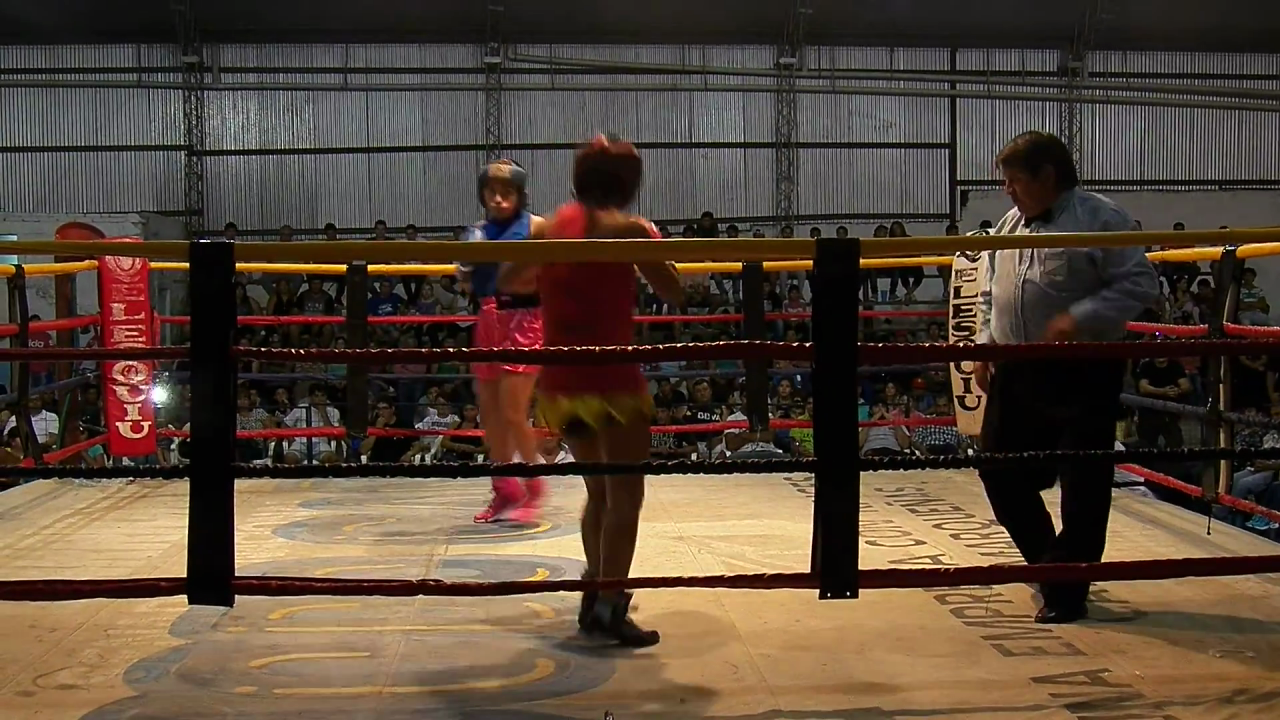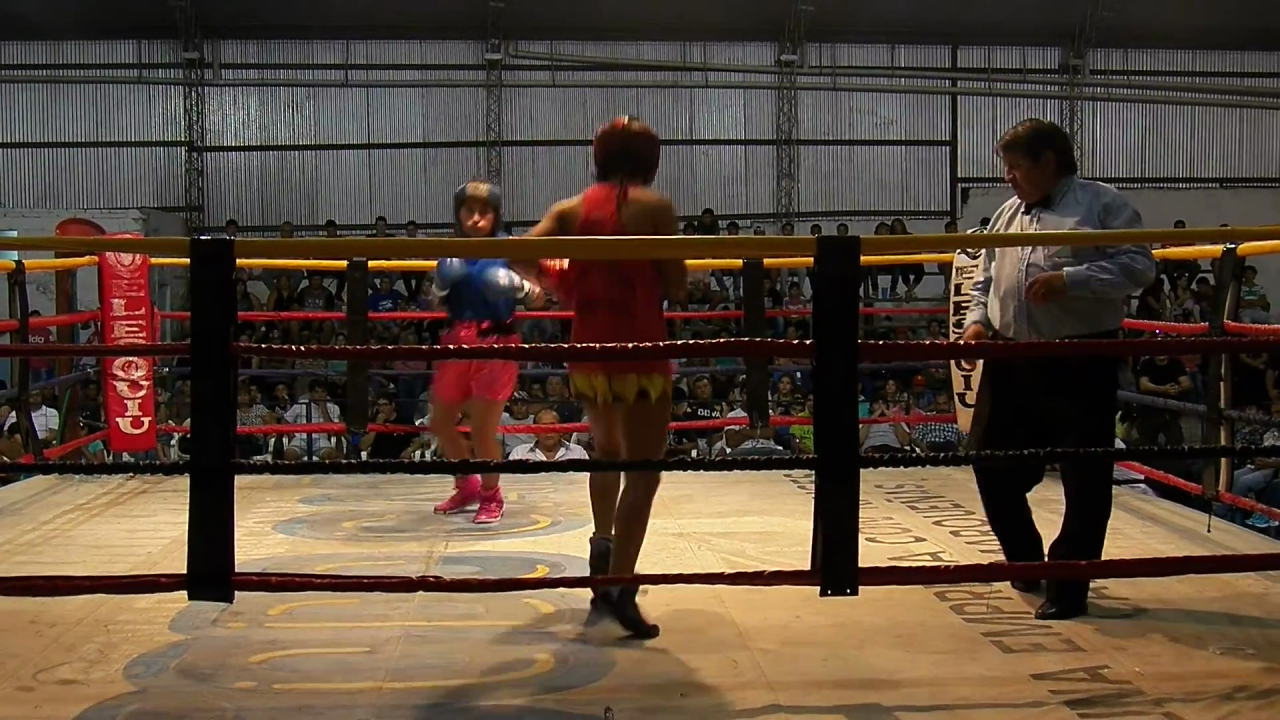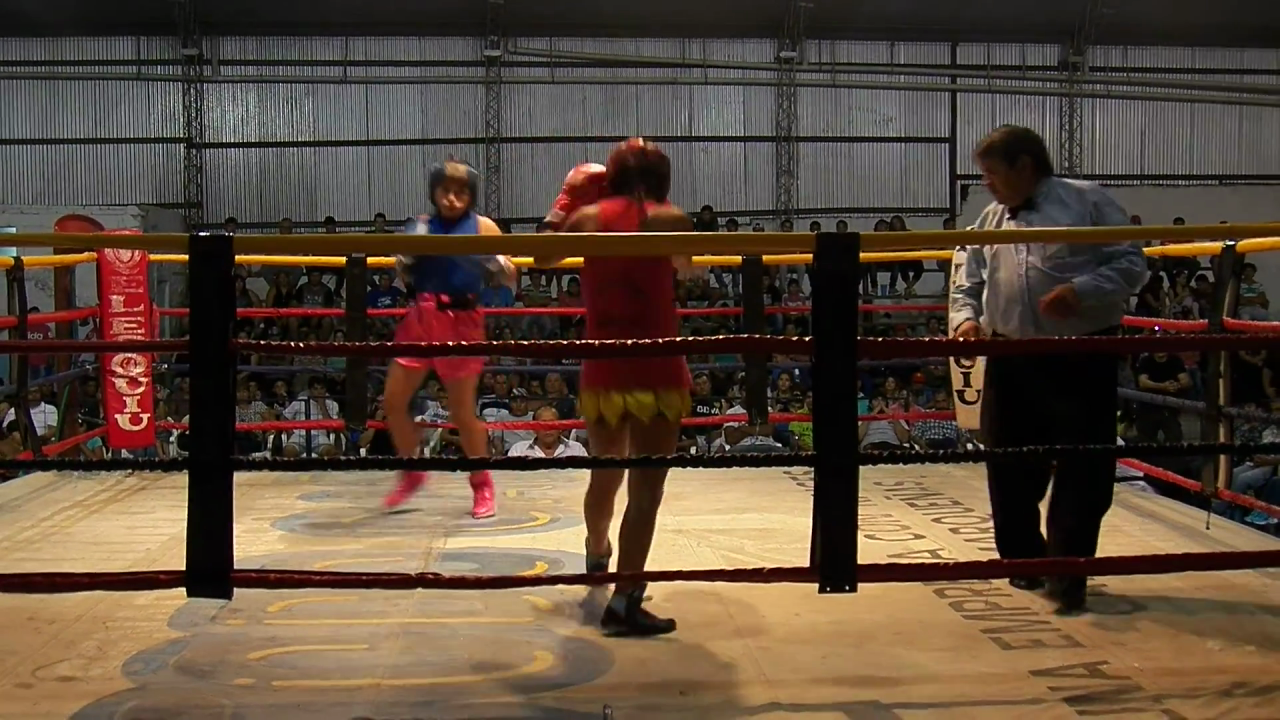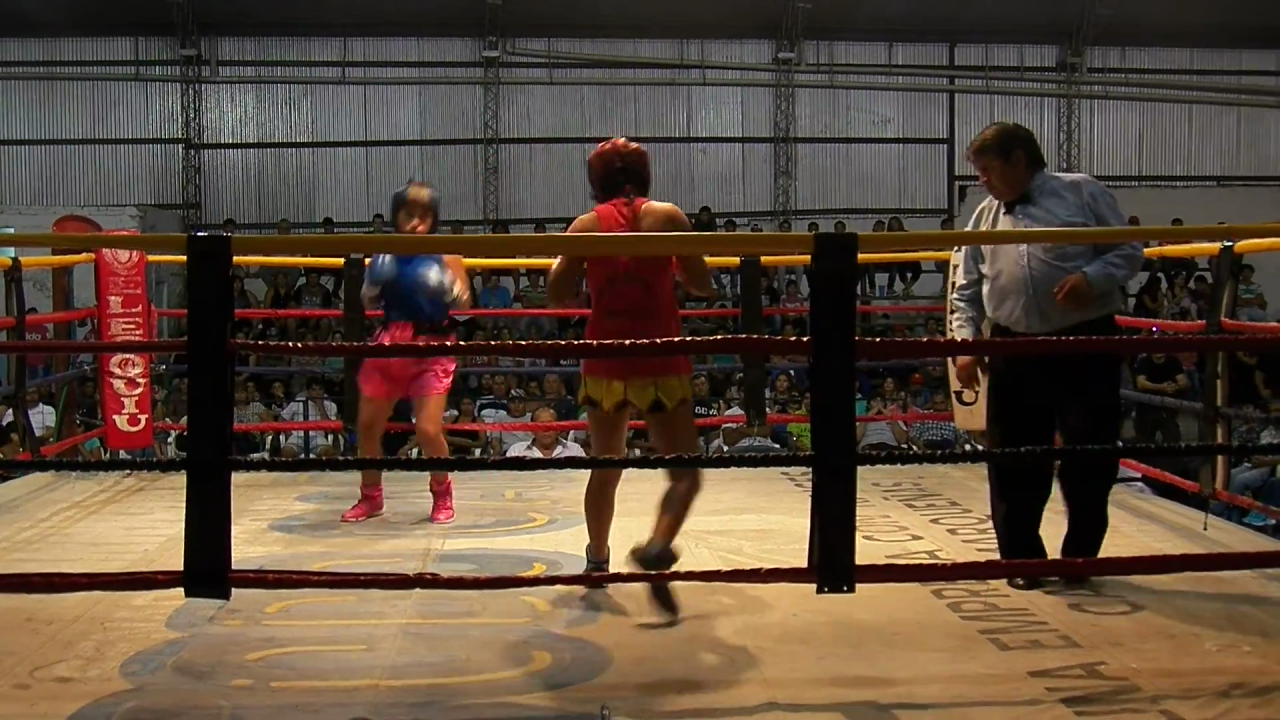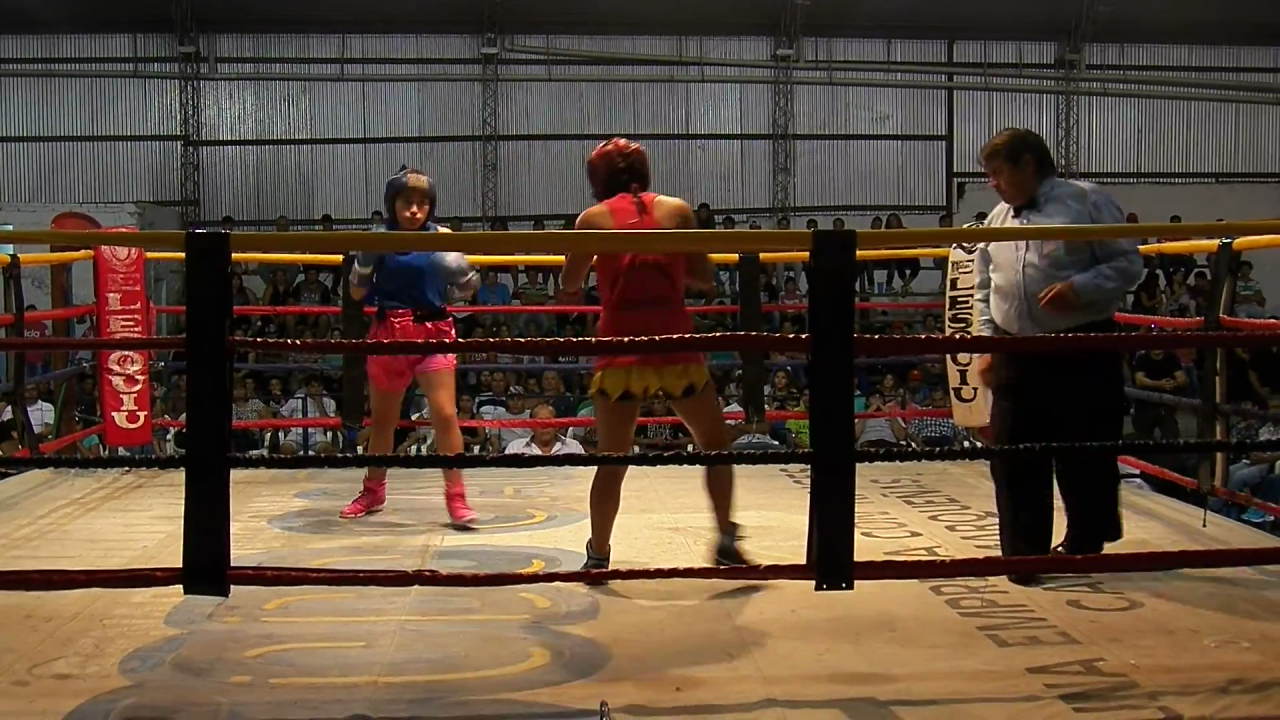
dt=0.2s
person 1, frame 1
left shoulder: (553, 227)
right shoulder: (624, 228)
left elbow: (509, 279)
right elbow: (673, 291)
right wrist: (656, 245)
left hip: (561, 379)
right hip: (611, 375)
left knee: (600, 487)
right knee: (626, 493)
left ankle: (598, 588)
right ankle: (607, 605)
person 1, frame 2
left shoulder: (572, 208)
right shoulder: (655, 207)
right elbow: (674, 286)
left wrist: (556, 273)
left hip: (590, 351)
right hip: (640, 353)
left knee: (608, 452)
right knee: (642, 473)
left ankle: (601, 549)
right ankle: (617, 589)
person 1, frame 3
left shoulder: (587, 216)
right shoulder: (670, 218)
left elbow: (544, 260)
right elbow: (687, 265)
left wrist: (565, 203)
left hip: (602, 370)
right hip: (655, 371)
left knee: (606, 473)
right knee: (646, 487)
left ankle: (597, 558)
right ankle: (624, 599)
person 1, frame 4
left shoulder: (585, 225)
right shoulder: (667, 216)
left elbow: (557, 291)
right elbow: (701, 283)
left wrist: (564, 261)
left hip: (604, 363)
right hip: (659, 362)
left knee: (606, 464)
right knee: (685, 468)
left ankle: (596, 559)
right ankle: (656, 548)
person 1, frame 5
left shoulder: (593, 218)
right shoulder: (676, 210)
left elbow: (568, 288)
right elbow: (704, 278)
left wrist: (579, 256)
left hip: (619, 354)
right hip: (674, 352)
left knee: (613, 460)
right knee: (717, 446)
left ankle: (597, 555)
right ankle: (727, 537)
person 2, frame 1
left shoulder: (1102, 218)
right shoulder: (1011, 223)
left elbow: (1141, 285)
right elbow: (992, 294)
left wrist: (1081, 319)
right wrist: (986, 344)
left hip: (1083, 371)
right hip: (1015, 368)
left knee: (1083, 481)
right knee: (998, 465)
left ankle: (1066, 588)
right ankle: (1046, 557)
person 2, frame 2
left shoulder: (1103, 204)
right shoulder: (1008, 214)
left elbow: (1137, 264)
right elbow: (985, 281)
left wrist: (1070, 280)
right wrist: (977, 318)
left hip: (1081, 361)
right hip: (1010, 360)
left knee: (1084, 477)
right knee: (994, 464)
left ankle: (1067, 585)
right ankle: (1026, 561)
person 2, frame 3
left shoulder: (1088, 202)
right shoulder: (989, 222)
left elbow: (1132, 263)
right elbow: (966, 288)
left wrist: (1080, 290)
right wrist: (966, 322)
left hip: (1082, 357)
right hip: (1012, 359)
left knee: (1083, 468)
right knee: (1012, 464)
left ankle: (1069, 574)
right ankle: (1024, 560)
person 2, frame 4
left shoulder: (1082, 194)
right shoulder: (984, 218)
left elbow: (1129, 250)
right elbow: (966, 292)
left wrist: (1091, 279)
right wrist: (967, 344)
left hip: (1084, 344)
right hip: (1013, 351)
left knee: (1089, 451)
right knee: (1014, 458)
left ankle: (1079, 550)
right ankle: (1022, 558)
person 2, frame 5
left shoulder: (1087, 201)
right shoulder: (998, 217)
left elbow: (1128, 263)
right elbow: (985, 291)
left wrist: (1077, 287)
right wrist: (988, 346)
left hip: (1082, 348)
right hip: (1017, 352)
left knee: (1086, 451)
right knee: (1016, 454)
left ankle: (1087, 540)
right ankle: (1025, 551)
person 3, frame 1
left shoulder: (535, 226)
right shoulder: (480, 232)
right elbow: (470, 283)
right wrist: (466, 263)
left hip: (521, 322)
right hip: (487, 323)
left knee: (512, 413)
right knee: (489, 413)
left ankle: (533, 488)
right ankle: (506, 490)
person 3, frame 2
right shoulder: (452, 252)
left elbow: (538, 293)
right elbow: (442, 306)
left wrist: (521, 289)
right wrist: (441, 286)
left hip: (496, 344)
right hip: (457, 342)
left knee: (482, 432)
right knee: (441, 425)
left ankle: (492, 497)
right ankle: (467, 487)
person 3, frame 3
left shoulder: (482, 226)
right shoulder: (425, 227)
left elbow: (512, 275)
right elbow: (406, 277)
left wrist: (493, 260)
right wrist: (408, 255)
left hip: (461, 321)
right hip: (421, 318)
left knee: (463, 414)
right knee: (393, 402)
left ankle: (482, 487)
right ankle: (411, 473)
person 3, frame 4
left shoulder: (445, 252)
right shoulder: (387, 252)
left elbow: (464, 300)
right elbow: (371, 303)
left wrist: (448, 289)
right wrist: (371, 284)
left hip: (432, 347)
right hip: (389, 345)
left knee: (428, 430)
right knee: (368, 425)
left ankle: (442, 493)
right ankle: (371, 497)
person 3, frame 5
left shoulder: (441, 238)
left elbow: (466, 290)
right elbow: (357, 293)
left wrist: (464, 273)
right wrist: (364, 261)
left hip: (433, 332)
right hip: (388, 333)
left knee: (444, 414)
right knee: (382, 419)
left ankle: (455, 499)
right ankle: (374, 492)
